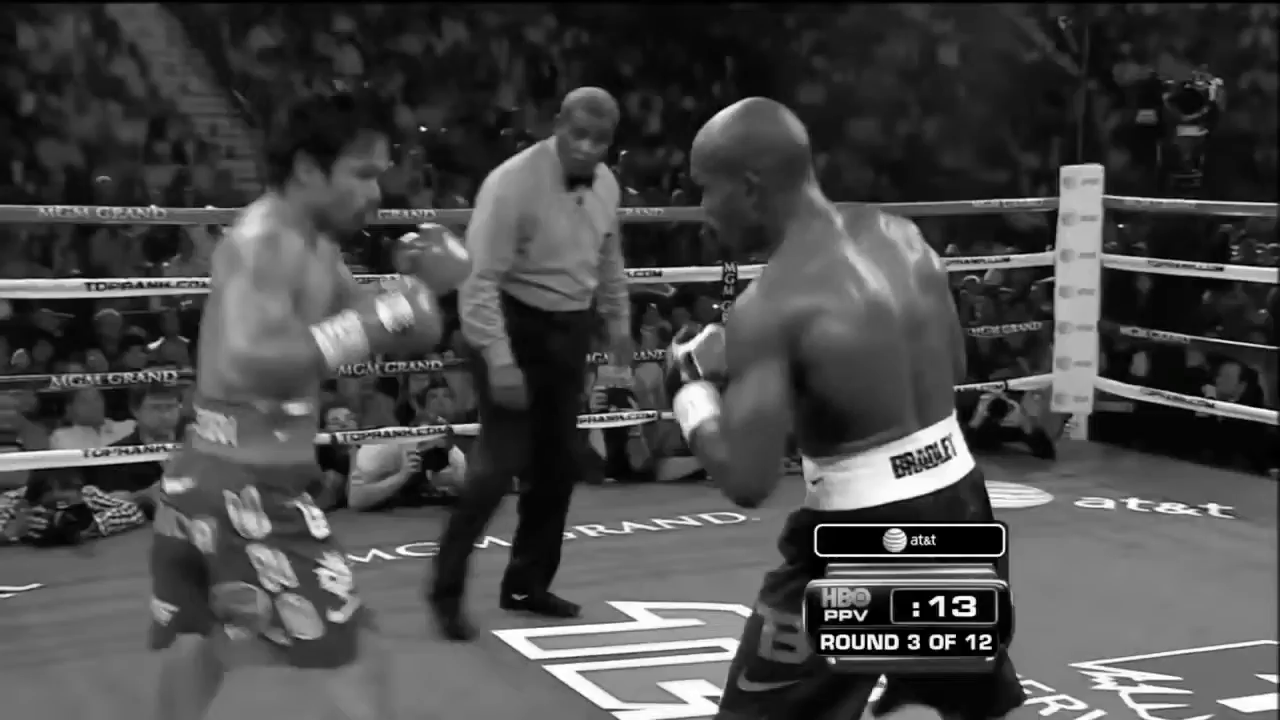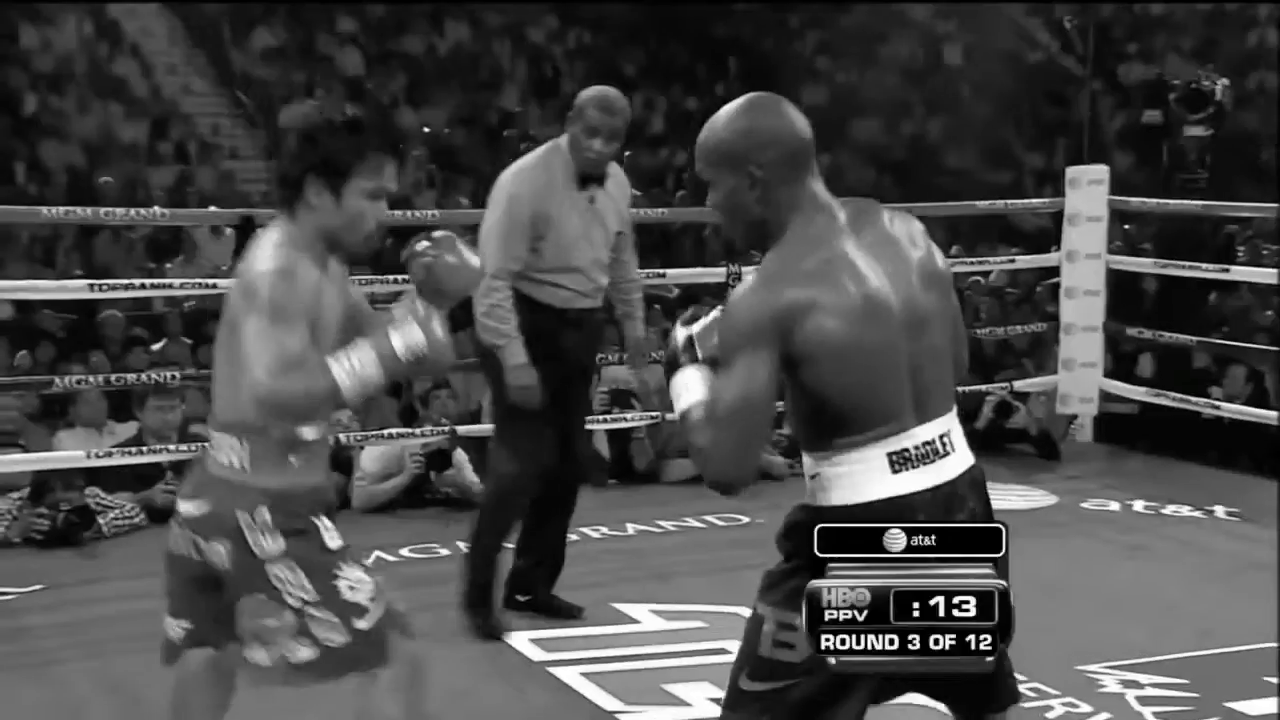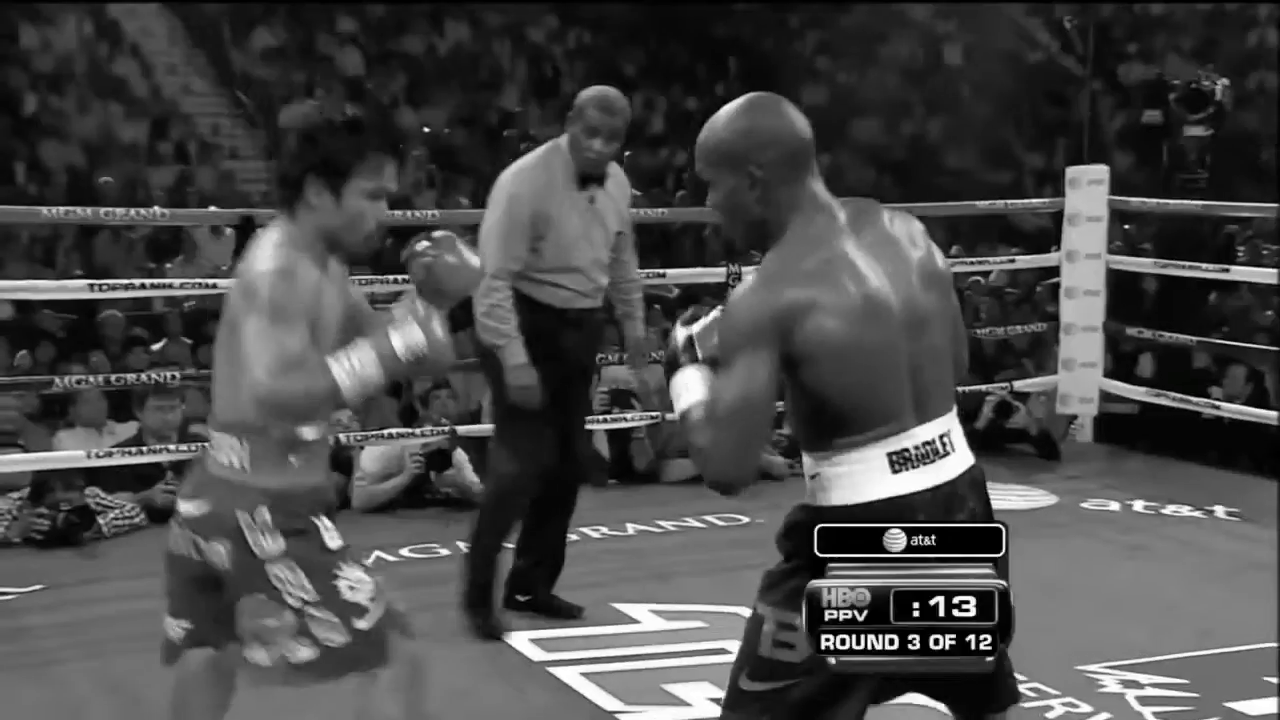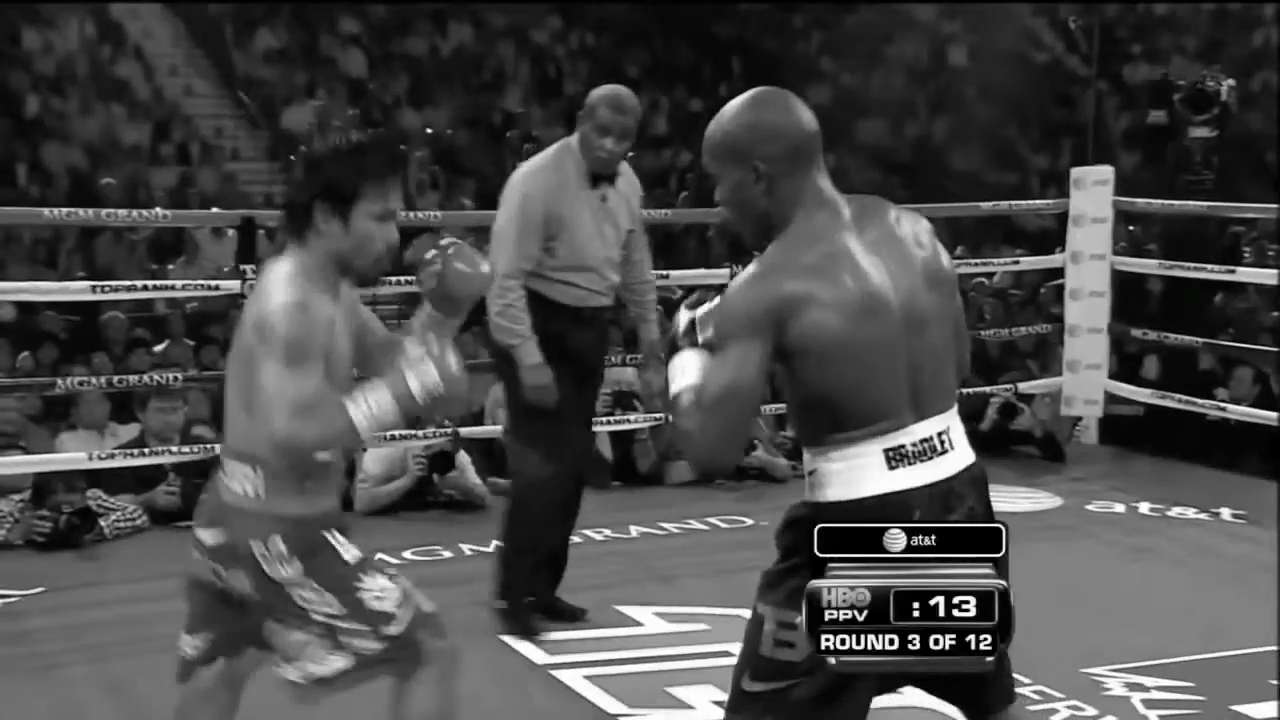
dt=0.2s
person 1, frame 1
left shoulder: (770, 306)
right shoulder: (902, 238)
left elbow: (747, 481)
left wrist: (692, 381)
left hip: (864, 533)
right hip: (957, 501)
person 1, frame 2
left shoulder: (767, 296)
right shoulder: (907, 233)
left elbow: (726, 469)
left wrist: (690, 362)
left hip: (862, 528)
right hip: (958, 498)
person 1, frame 3
left shoulder: (768, 297)
right shoulder: (908, 233)
left elbow: (726, 468)
left wrist: (690, 365)
left hip: (862, 528)
right hip: (957, 497)
person 1, frame 4
left shoulder: (767, 289)
right shoulder: (913, 231)
left elbow: (711, 452)
left wrist: (690, 349)
left hip: (860, 524)
right hip: (957, 496)
person 2, frame 1
left shoulder: (315, 244)
right shoulder: (263, 241)
left elbow: (354, 326)
right elbow: (249, 361)
left wrist: (420, 288)
right wrist: (376, 321)
left hip: (209, 476)
right hip: (248, 488)
left knee: (202, 638)
right knee: (355, 656)
person 2, frame 2
left shoulder: (320, 265)
right shoulder: (280, 271)
left elbow: (362, 344)
right elbow: (271, 396)
left wrist: (433, 301)
right wrist: (395, 348)
left hip: (221, 498)
right hip: (265, 511)
left knee: (214, 649)
right knee: (392, 657)
person 2, frame 3
left shoulder: (319, 264)
right shoulder: (279, 270)
left elbow: (369, 341)
right elbow: (272, 394)
left wrist: (432, 301)
right wrist: (395, 349)
left hip: (219, 495)
right hip: (265, 509)
left knee: (212, 650)
right knee: (393, 657)
person 2, frame 4
left shoulder: (329, 288)
right shoulder: (293, 303)
left elbow: (388, 362)
right elbow: (290, 436)
left wrist: (445, 309)
right wrist: (412, 386)
left hip: (236, 517)
right hip: (279, 532)
left knee: (224, 662)
right knee: (429, 653)
person 3, frame 1
left shoulder: (606, 185)
right shoulder: (513, 183)
left elbow: (608, 266)
right elbow: (478, 278)
left wrist: (619, 329)
right wrist: (499, 361)
left hip: (570, 330)
right hip: (516, 326)
left knee: (559, 463)
right knee: (501, 461)
left ankle: (527, 583)
right ankle: (446, 590)
person 3, frame 2
left shoulder: (617, 184)
right shoulder: (525, 181)
left elbow: (622, 266)
right elbow: (493, 278)
left wrist: (634, 334)
right wrist: (514, 361)
left hip: (581, 329)
right hip: (529, 326)
left knee: (568, 463)
right knee: (523, 460)
left ankle: (532, 585)
right ankle: (477, 592)
person 3, frame 3
left shoulder: (617, 184)
right shoulder: (525, 181)
left elbow: (622, 266)
right elbow: (493, 277)
left wrist: (635, 335)
right wrist: (514, 360)
left hip: (581, 328)
right hip: (528, 324)
left knee: (568, 463)
right knee: (523, 461)
left ankle: (531, 585)
right ankle: (478, 593)
person 3, frame 4
left shoulder: (628, 184)
right shoulder: (537, 180)
left elbow: (635, 267)
right elbow: (505, 277)
left wrist: (650, 338)
right wrist: (528, 359)
left hip: (591, 328)
right hip: (540, 324)
left knee: (574, 463)
right knee: (546, 462)
left ankle: (539, 587)
right ankle: (513, 592)
